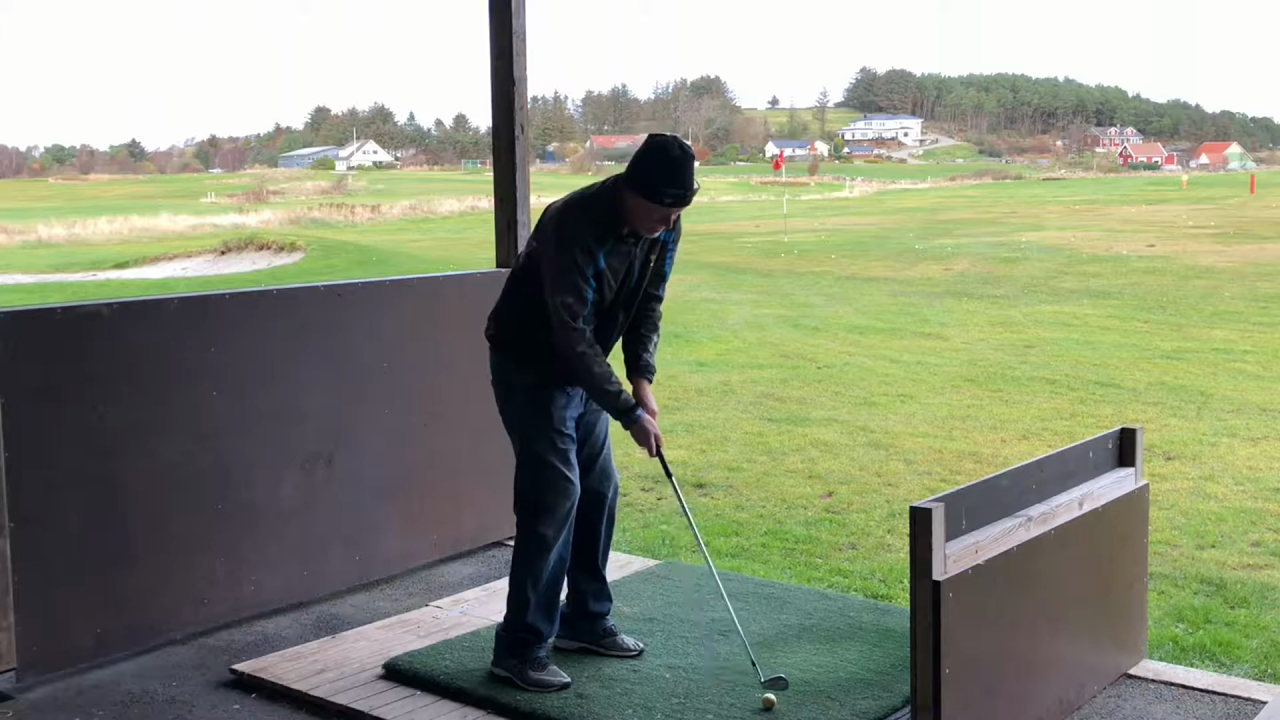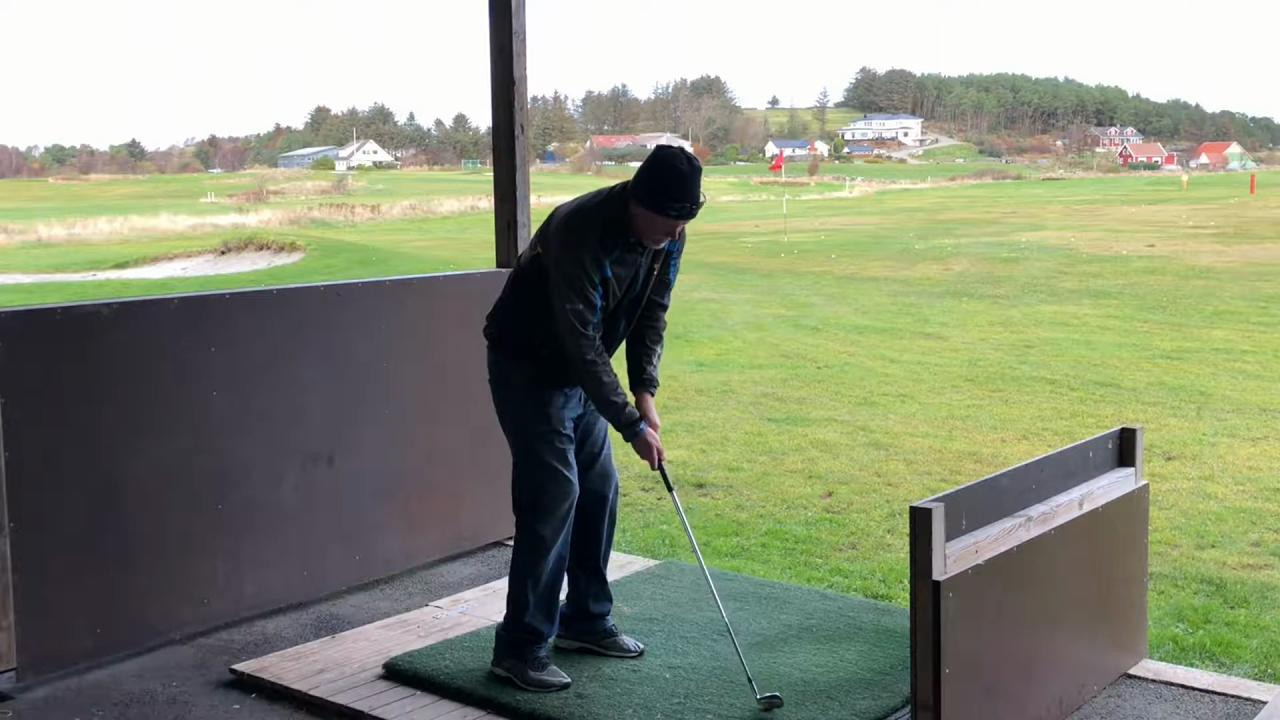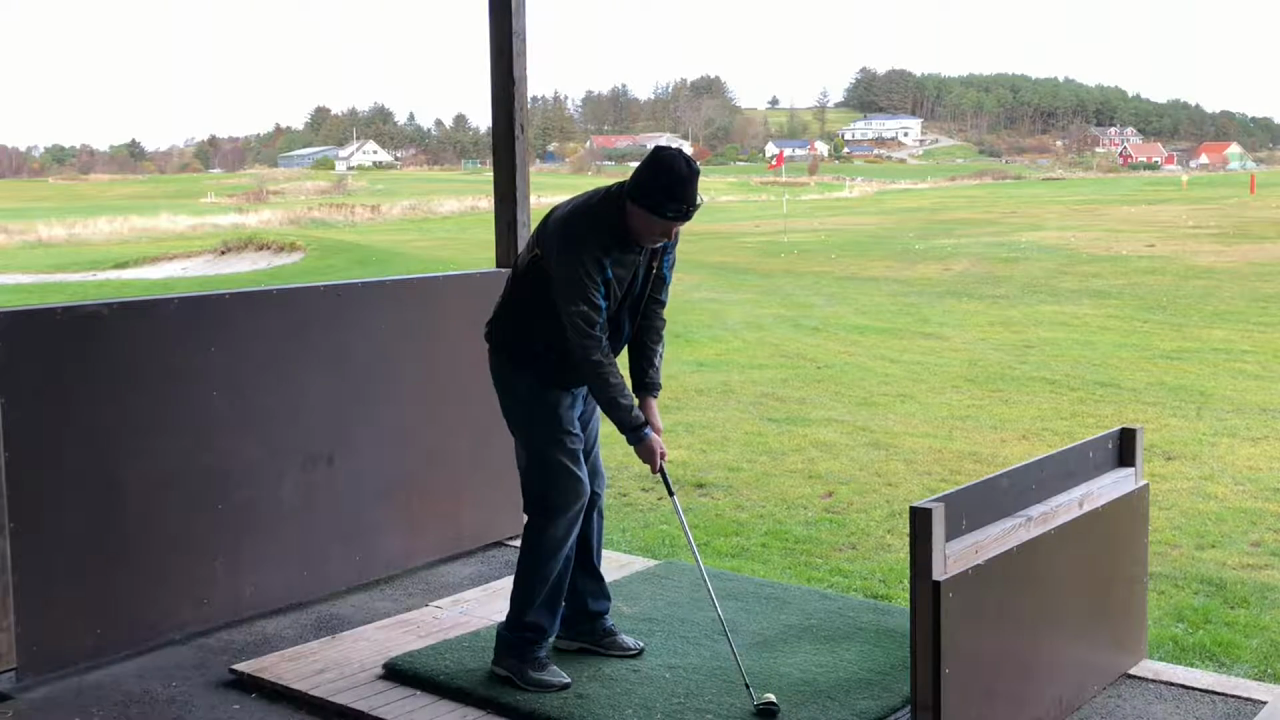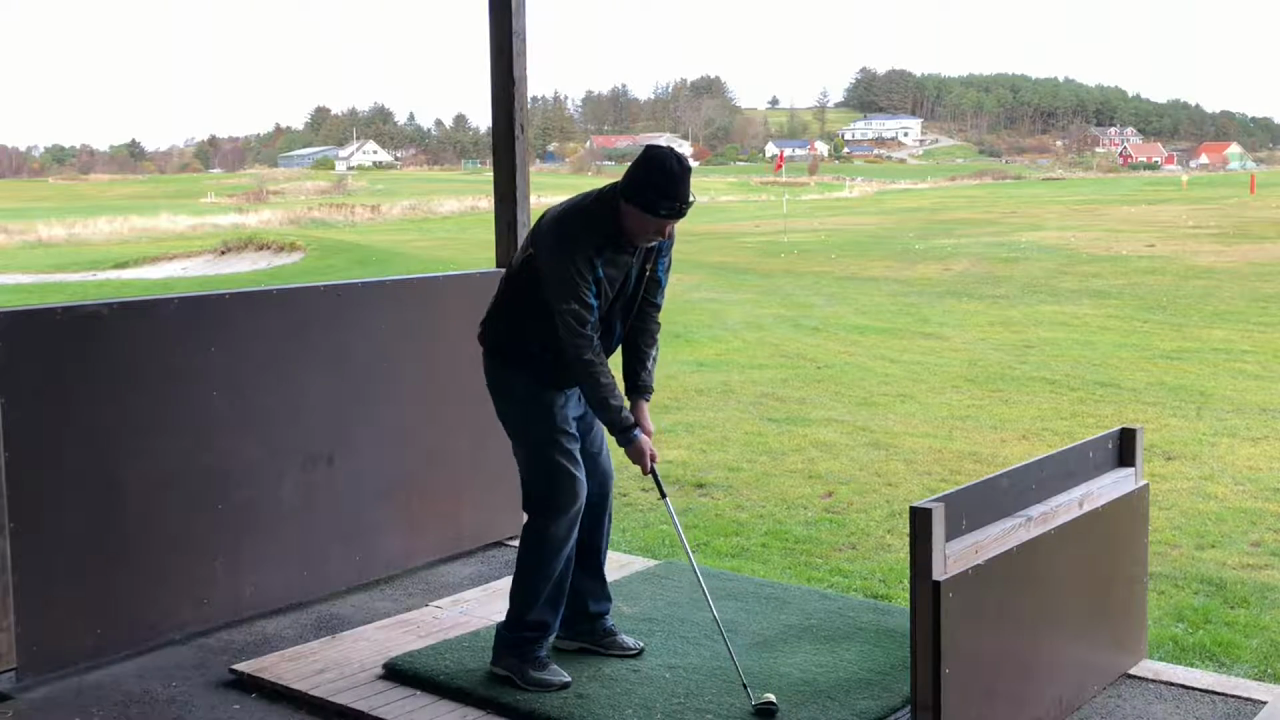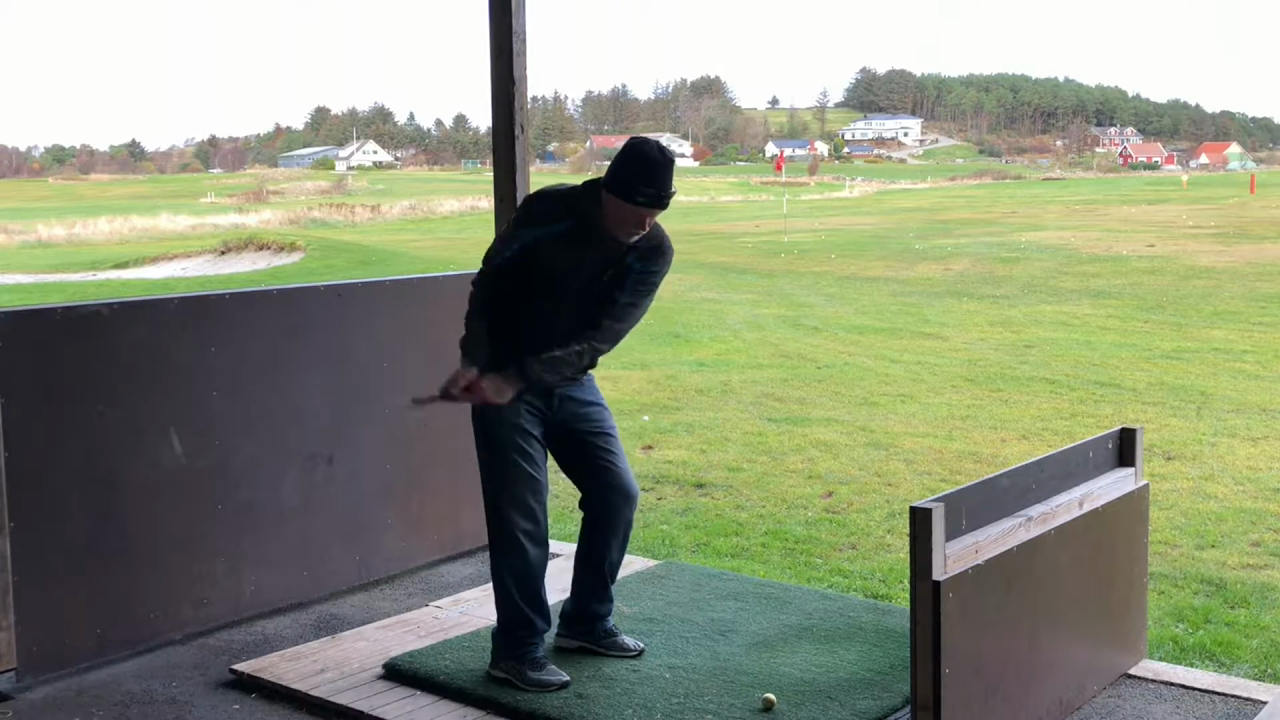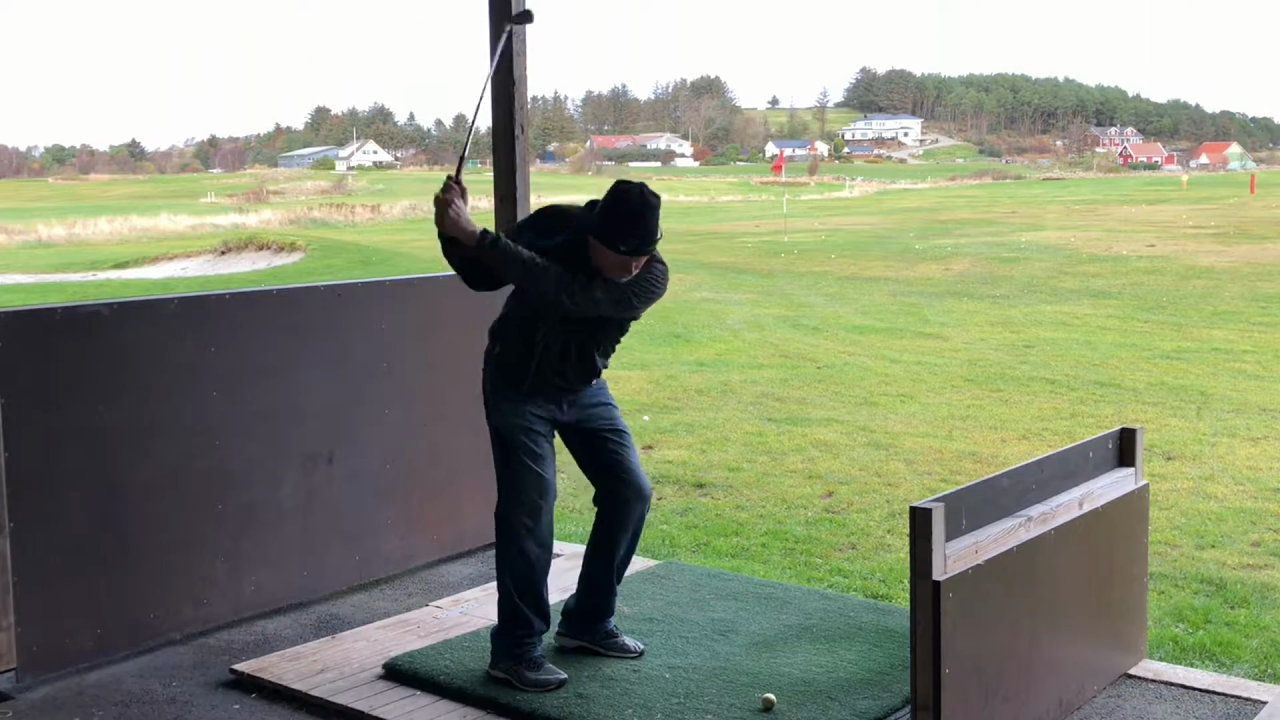
dt=0.4s
person 1, frame 1
left shoulder: (663, 228)
right shoulder: (573, 226)
left elbow: (647, 305)
right elbow: (571, 335)
left wrist: (642, 380)
right wrist: (628, 411)
left hip: (583, 369)
right hip: (530, 368)
left knee: (598, 491)
right knee: (556, 495)
left ankle: (584, 619)
right ankle: (520, 645)
person 1, frame 2
left shoulder: (668, 237)
right shoulder: (579, 232)
left elbow: (651, 314)
right elbow: (581, 342)
left wrist: (645, 392)
right wrist: (631, 425)
left hip: (581, 371)
right hip: (527, 368)
left knee: (599, 491)
right knee: (553, 496)
left ankle: (585, 618)
right ankle: (520, 645)
person 1, frame 3
left shoulder: (661, 234)
right shoulder: (578, 234)
left elbow: (650, 314)
right elbow: (588, 343)
left wrist: (648, 396)
right wrist: (635, 429)
left hip: (577, 370)
right hip: (529, 369)
left knee: (589, 491)
right knee: (563, 495)
left ankle: (583, 618)
right ankle: (521, 645)
person 1, frame 4
left shoulder: (656, 236)
right shoulder: (571, 234)
left elbow: (645, 317)
right elbow: (580, 342)
left wrist: (640, 400)
right wrist: (625, 429)
left hip: (572, 372)
right hip: (524, 369)
left knee: (595, 489)
right knee: (562, 495)
left ankle: (584, 618)
right ankle: (520, 644)
person 1, frame 5
left shoulder: (654, 251)
right shoulder: (547, 210)
left elbow: (598, 335)
right elbow: (487, 285)
left wrist: (515, 380)
right wrist: (473, 361)
left hip: (570, 379)
right hip: (495, 372)
left knee: (616, 493)
right knee: (520, 507)
left ankle: (585, 620)
right ankle: (518, 646)
person 1, frame 6
left shoulder: (651, 279)
right shoulder: (553, 226)
left elbow: (556, 289)
right elbow: (483, 275)
left wrist: (474, 237)
right wrist: (459, 234)
left hip: (585, 389)
right hip: (516, 384)
left knee: (630, 493)
right knee: (530, 503)
left ankle: (587, 621)
right ankle: (516, 647)
